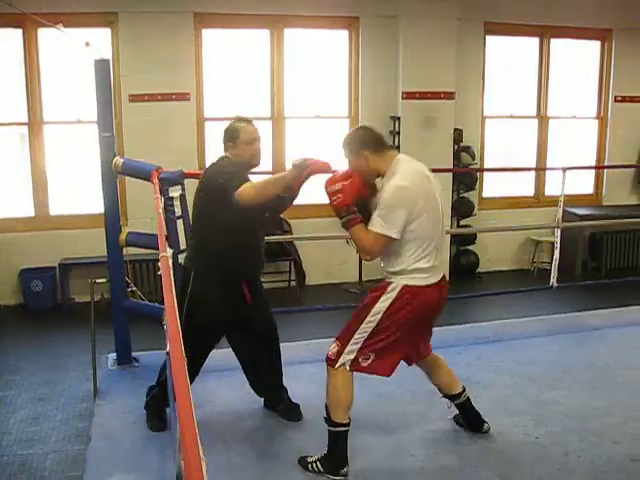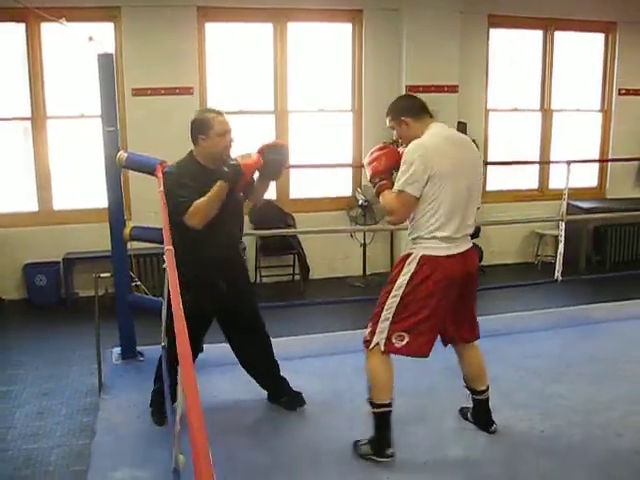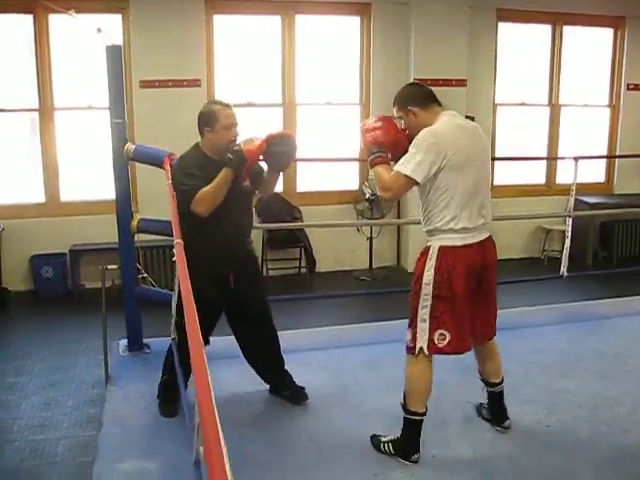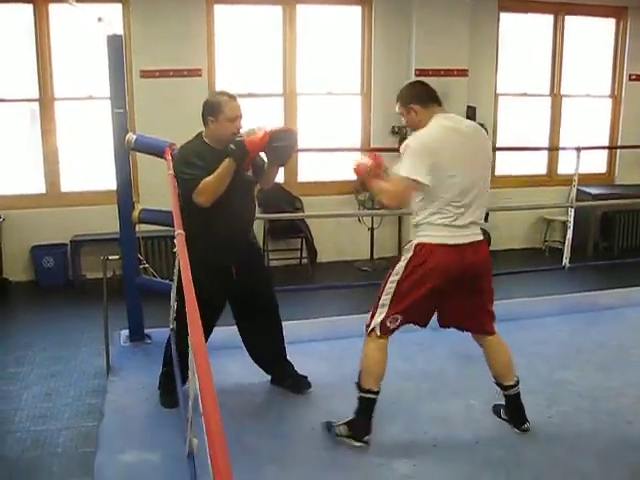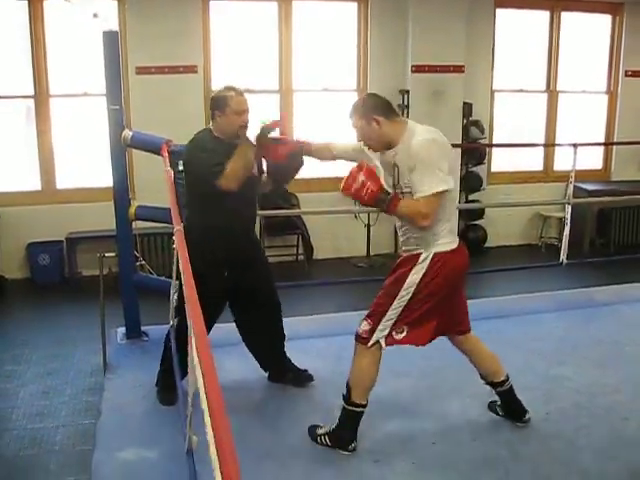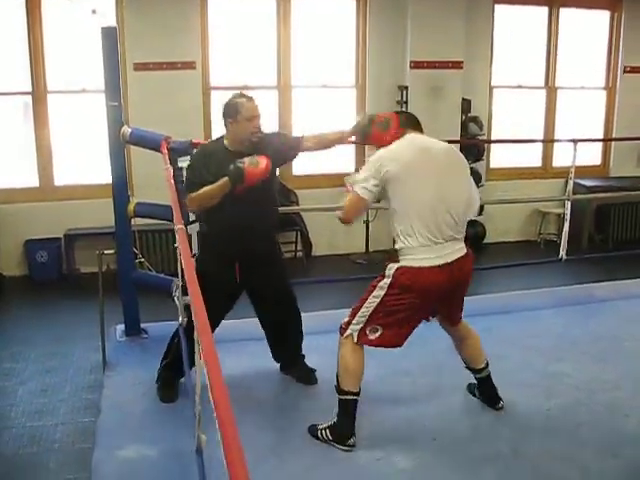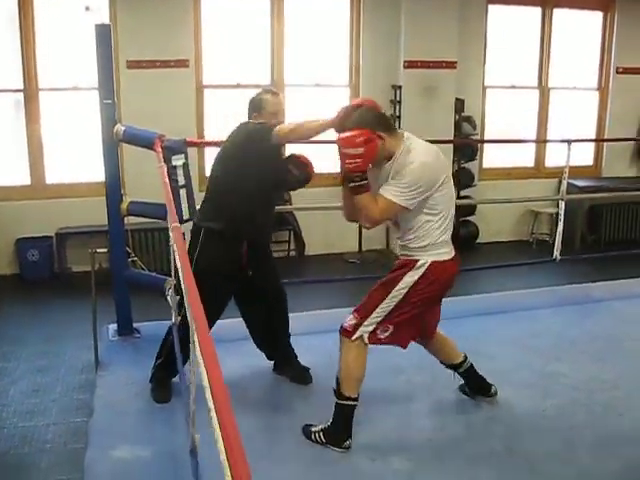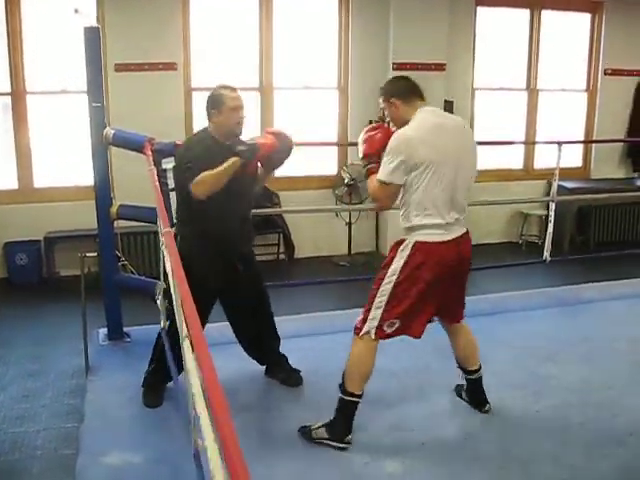
dt=0.3s
person 1, frame 1
left shoulder: (399, 188)
right shoulder: (414, 170)
left elbow: (371, 249)
left wrist: (346, 213)
right wrist: (362, 198)
left hip: (407, 290)
right hip: (433, 284)
left knee: (340, 361)
right knee: (422, 354)
right ankle: (472, 417)
person 1, frame 2
left shoulder: (420, 151)
right shoulder: (467, 146)
left elbow: (398, 213)
left wrist: (381, 180)
left hip: (429, 262)
right hip: (465, 256)
left knee: (378, 343)
right knee: (465, 339)
left ankle: (381, 440)
right ankle: (483, 414)
person 1, frame 3
left shoulder: (432, 137)
right shoulder: (473, 131)
left elbow: (389, 188)
left wrist: (376, 151)
right wrist: (401, 150)
left hip: (447, 254)
right hip: (481, 247)
left knee: (419, 348)
right knee: (482, 335)
left ankle: (409, 442)
right ankle: (497, 410)
person 1, frame 4
left shoulder: (422, 140)
right shoulder: (478, 134)
left elbow: (395, 198)
left wrist: (372, 177)
left hip: (431, 251)
right hip: (475, 248)
left knee: (377, 329)
right knee: (485, 331)
left ankle: (360, 424)
right ankle: (516, 411)
person 1, frame 5
left shoulder: (423, 146)
right shoulder: (395, 146)
left elbow: (425, 214)
right elbow: (343, 152)
left wrist: (380, 197)
right wrist: (300, 146)
left hip: (432, 260)
right hip: (450, 255)
left knee: (370, 337)
right knee: (460, 333)
left ankle: (345, 432)
right ankle: (512, 405)
person 1, frame 6
left shoulder: (386, 157)
right shoulder: (455, 155)
left elbow: (348, 215)
right elbow: (471, 207)
left wrist: (361, 185)
left hip: (417, 271)
right hip: (458, 262)
left knee: (352, 334)
right knee: (454, 323)
left ankle: (343, 428)
right ankle: (489, 391)
person 1, frame 7
left shoulder: (419, 163)
right shoulder: (401, 154)
left elbow: (374, 217)
right elbow: (353, 214)
left wrist: (353, 175)
right wrist: (359, 175)
left hip: (427, 266)
right hip: (437, 261)
left knee: (355, 333)
right knee: (423, 331)
left ankle: (339, 430)
right ankle: (478, 383)
person 1, frame 8
left shoulder: (406, 138)
right shoulder: (462, 128)
left elbow: (381, 199)
left wrist: (371, 160)
left hip: (424, 247)
right hip: (458, 241)
left knee: (368, 330)
right knee: (453, 319)
left ankle: (340, 426)
right ankle: (476, 393)
person 2, frame 1
left shoulder: (240, 175)
right shoulder: (220, 173)
right elbow: (249, 196)
left wrist: (276, 205)
right wrist: (295, 173)
left hip: (242, 278)
right hip: (207, 279)
left knee: (262, 336)
right knee: (191, 345)
left ankle: (276, 396)
right ankle: (157, 402)
person 2, frame 2
left shoulder: (228, 165)
right shoulder: (181, 174)
left elbow: (251, 198)
right elbow: (195, 219)
left wrist: (265, 176)
right wrist: (226, 181)
left hip: (230, 269)
right hip: (193, 274)
left knee: (251, 330)
left ankle: (276, 388)
right ankle: (161, 399)
person 2, frame 3
left shoulder: (237, 155)
right shoulder: (188, 165)
left elbow: (264, 189)
right elbow: (202, 206)
left wrist: (275, 166)
right wrist: (231, 168)
left hip: (240, 259)
right hip: (202, 266)
left knee: (258, 323)
right knee: (191, 332)
left ankle: (280, 381)
right ankle: (169, 391)
person 2, frame 4
left shoulder: (240, 146)
right shoulder: (190, 155)
left elbow: (263, 182)
right elbow: (203, 197)
left wrist: (276, 160)
right wrist: (233, 158)
left hip: (244, 249)
right hip: (204, 257)
left knee: (263, 312)
right knee: (192, 322)
left ankle: (281, 371)
right ankle: (170, 382)
person 2, frame 5
left shoulder: (244, 143)
right shoulder: (201, 146)
left elbow: (254, 186)
right elbow: (228, 182)
right wrist: (250, 143)
left hip: (243, 245)
right hip: (206, 250)
left knee: (264, 306)
left ankle: (278, 367)
right ankle: (168, 378)
person 2, frame 6
left shoulder: (268, 144)
right shoulder: (207, 155)
left elbow: (308, 142)
right elbow: (192, 203)
left wrist: (352, 132)
right wrist: (230, 178)
left hip: (262, 249)
right hip: (219, 254)
left knee: (284, 309)
left ankle: (292, 362)
right ankle: (169, 375)
person 2, frame 7
left shoulder: (269, 149)
right shoulder: (250, 133)
right elbow: (288, 132)
left wrist: (292, 179)
right wrist: (335, 121)
left hip: (252, 243)
right hip: (216, 241)
left knee: (270, 303)
left ankle: (284, 360)
right ankle: (163, 373)
person 2, frame 8
left shoulder: (237, 146)
right shoulder: (195, 147)
left elbow: (249, 188)
right elbow: (200, 189)
left wrist: (267, 166)
right wrist: (237, 159)
left hip: (235, 247)
right hip: (198, 250)
left knee: (255, 308)
left ankle: (275, 363)
right ankle: (156, 380)
